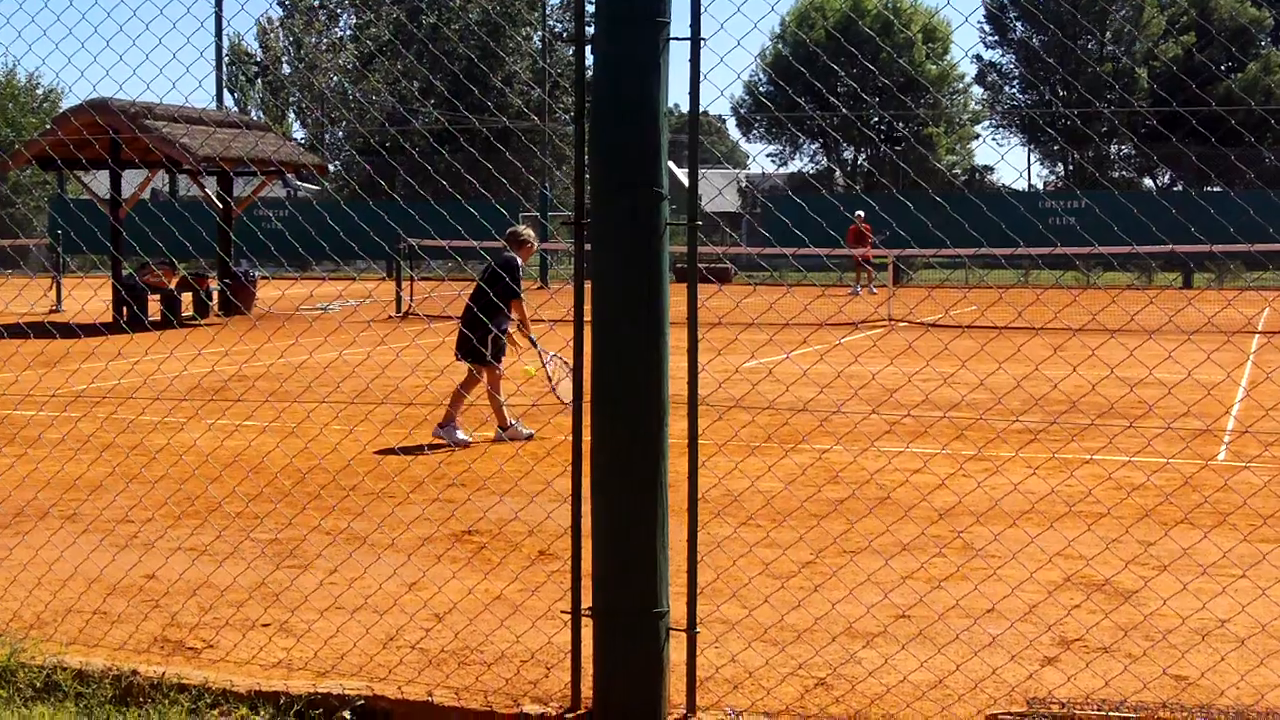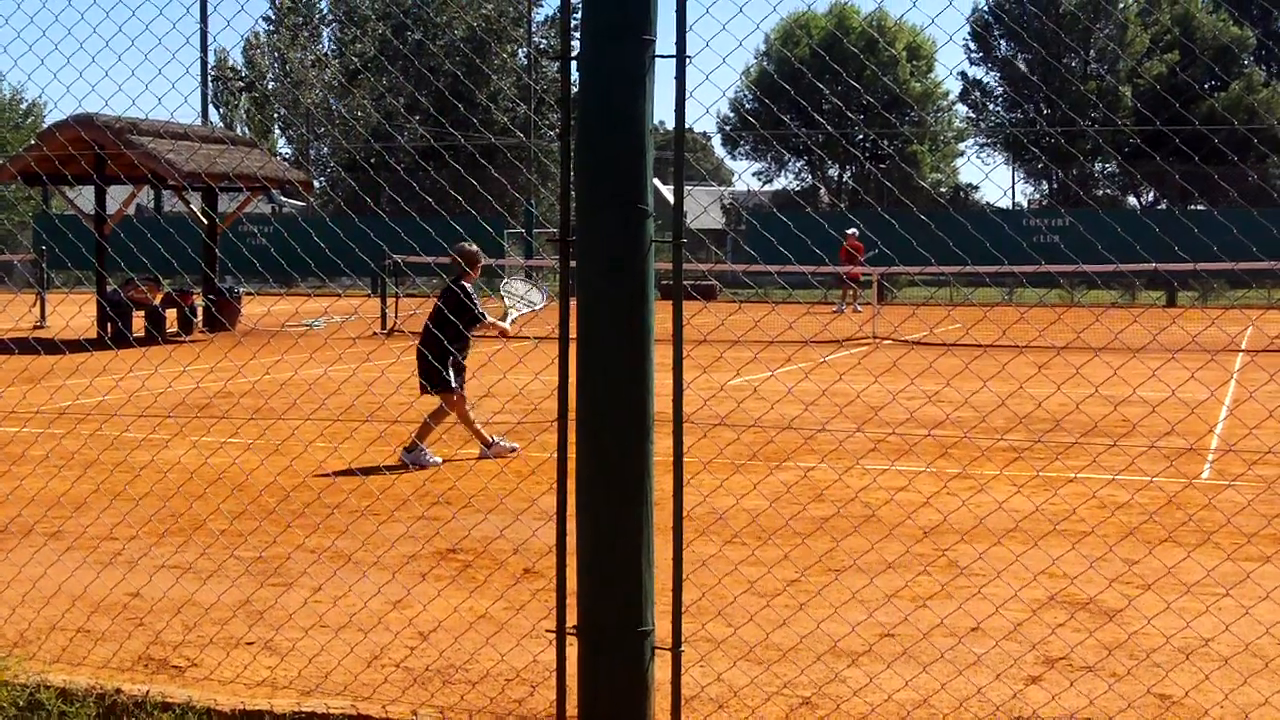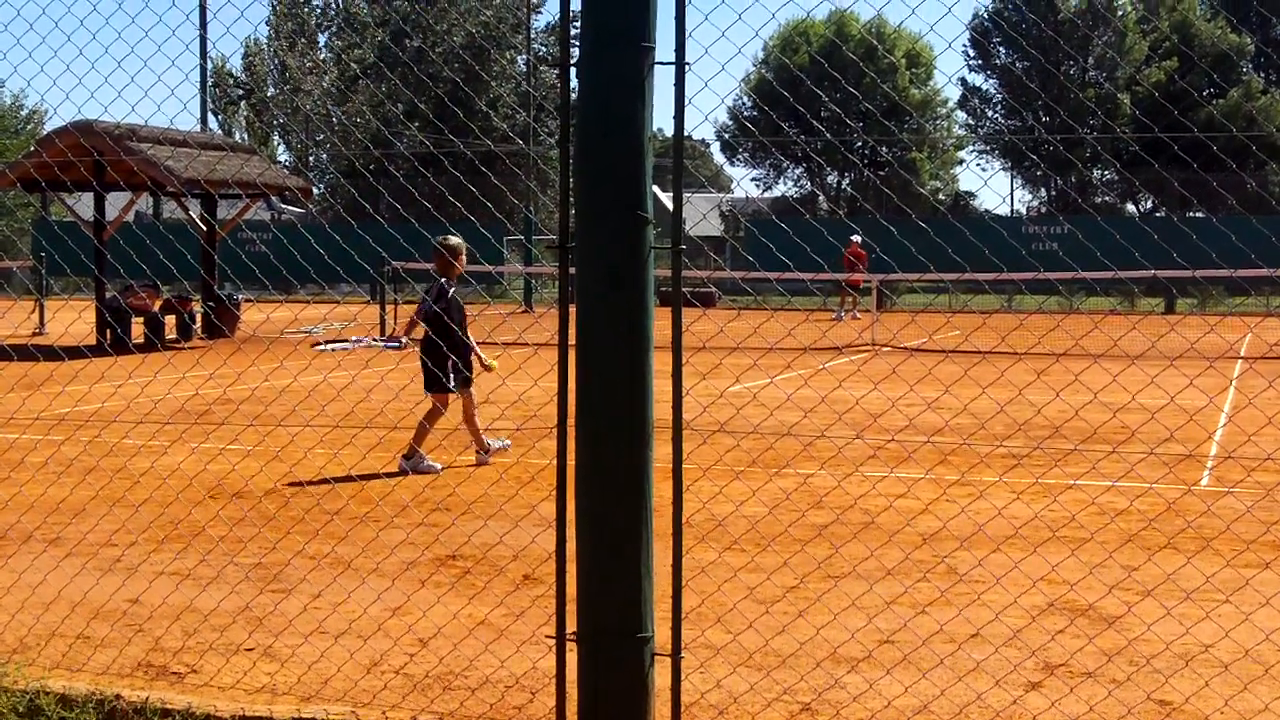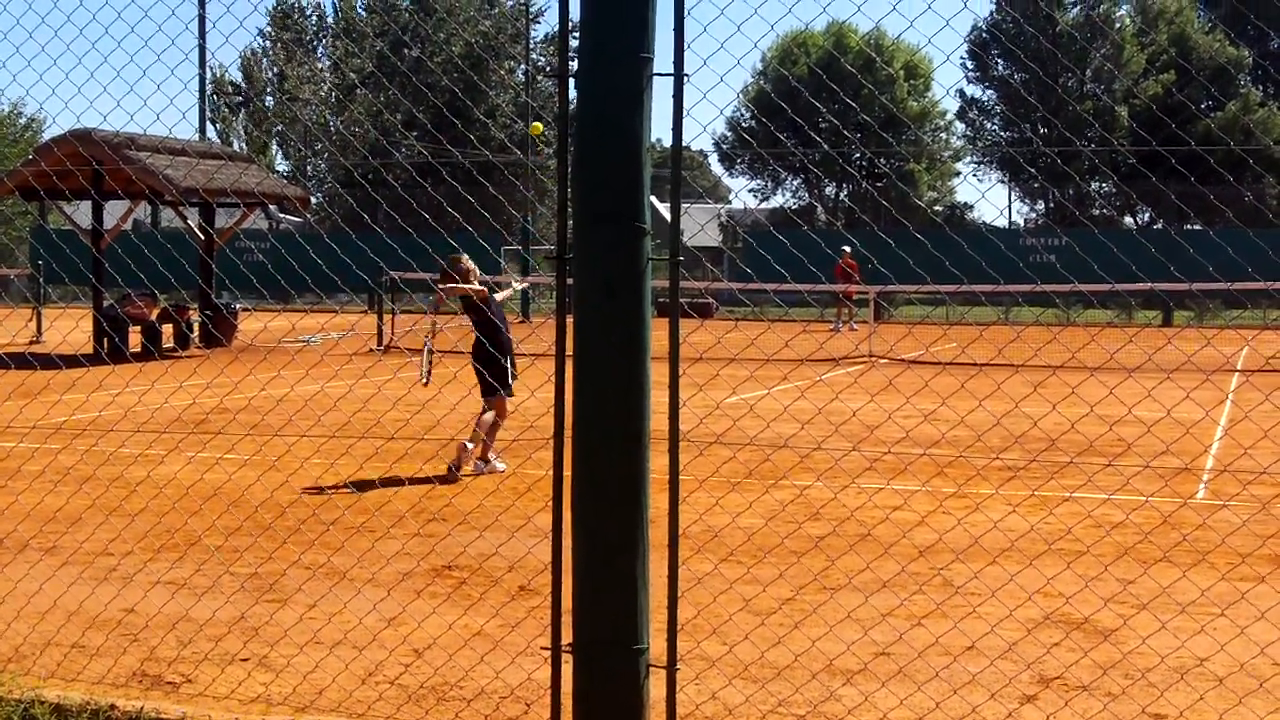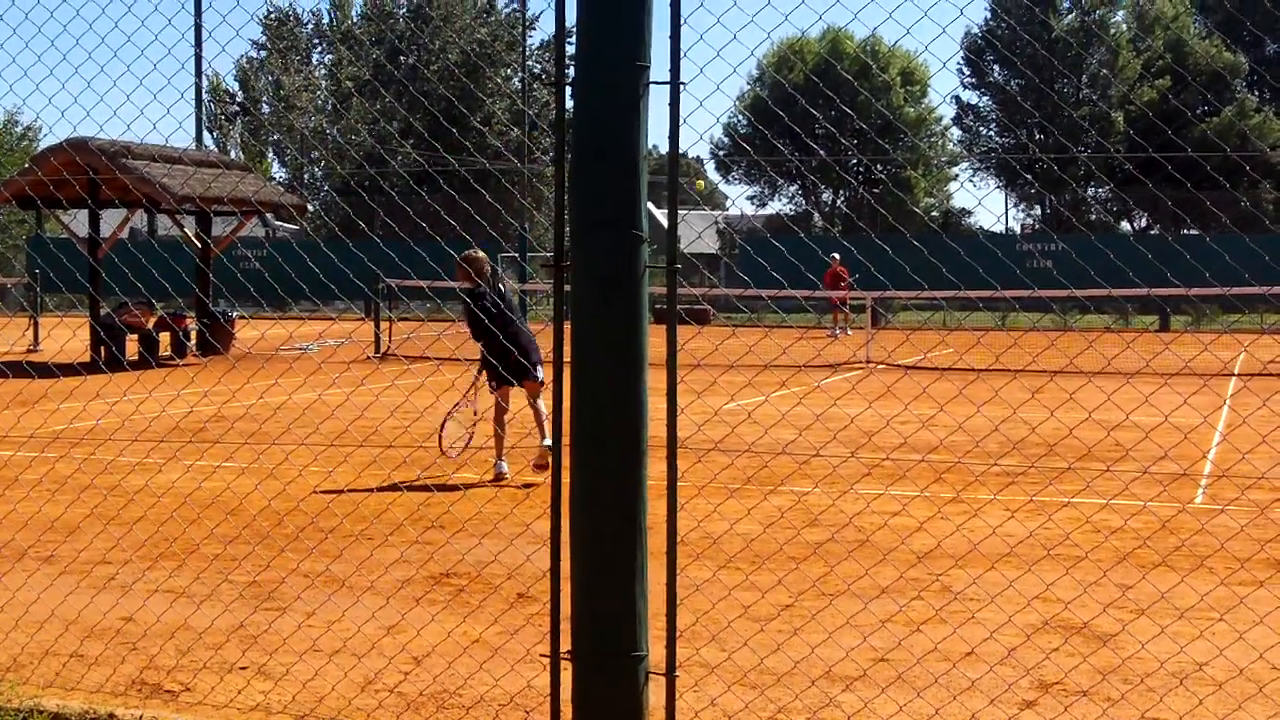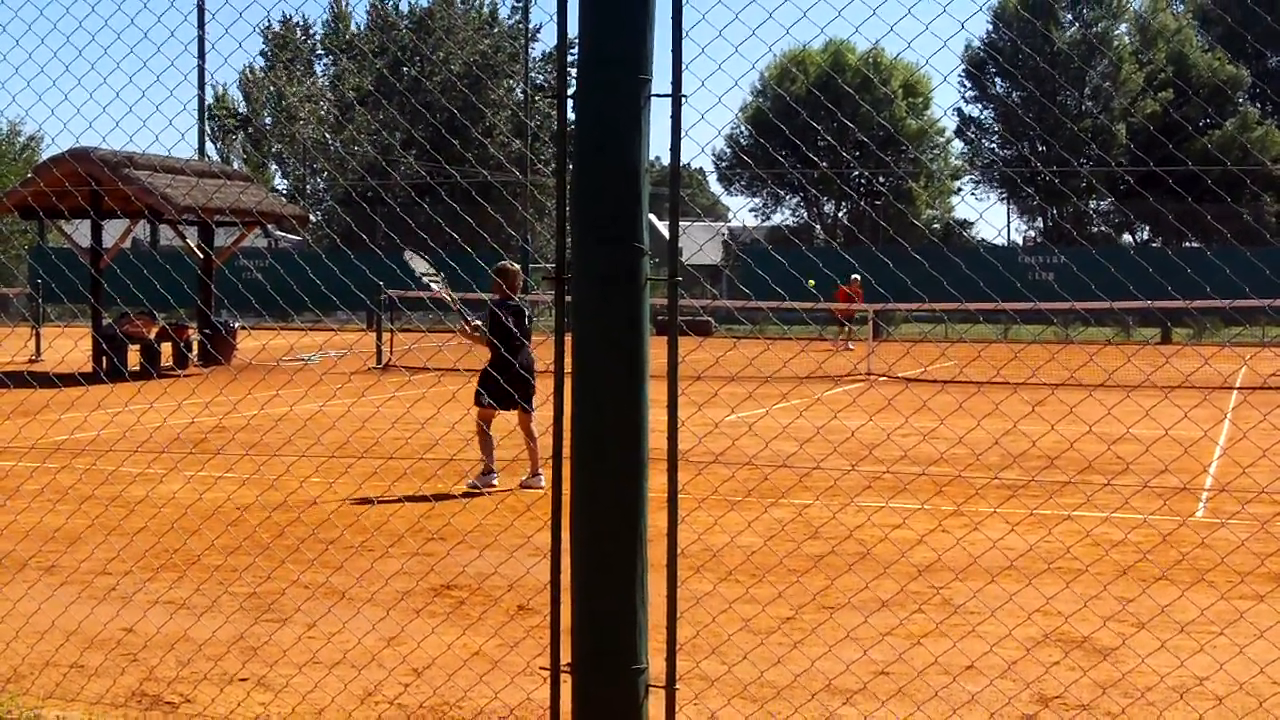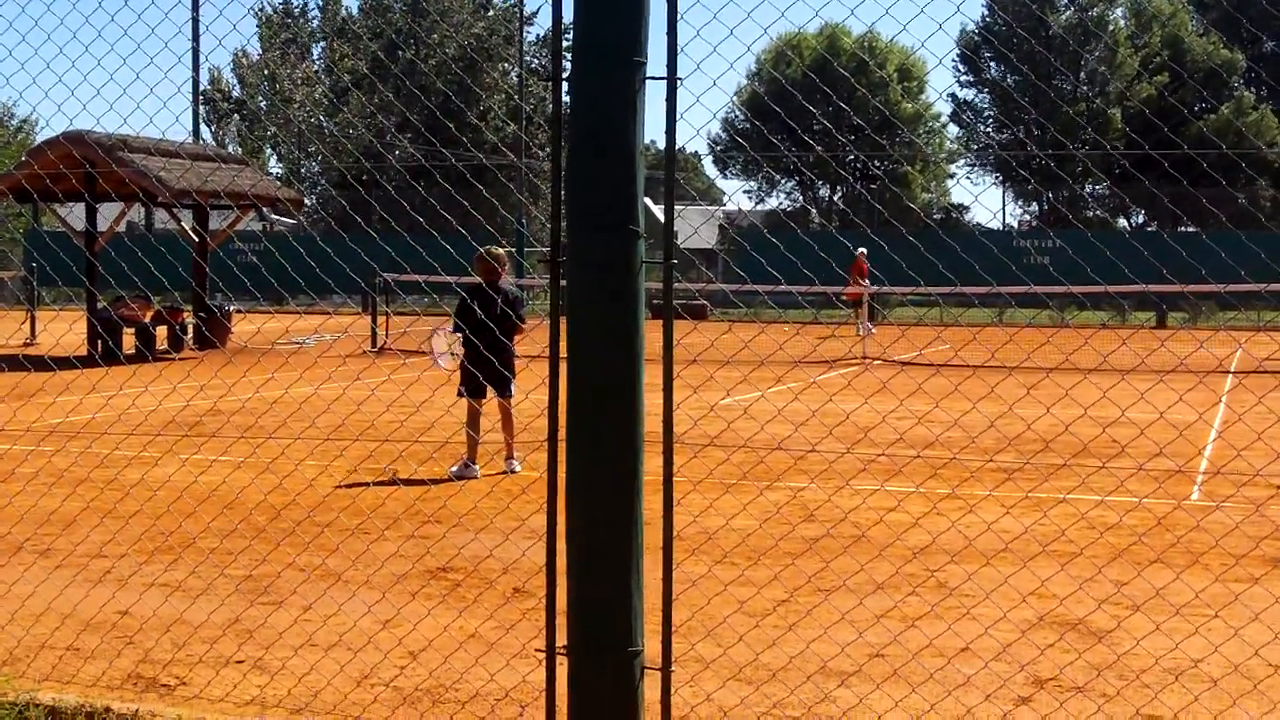
dt=0.5s
person 1, frame 1
left shoulder: (500, 261)
right shoulder: (513, 261)
right elbow: (515, 298)
left wrist: (507, 330)
right wrist: (525, 325)
left hip: (482, 324)
right hip: (484, 326)
left knee: (494, 375)
right knee: (484, 376)
left ankle: (506, 426)
right ankle: (447, 425)
person 1, frame 2
left shoulder: (455, 288)
right shoulder: (463, 289)
right elbow: (481, 321)
left wrist: (494, 328)
right wrist: (505, 328)
left hip: (442, 354)
right hip: (440, 354)
left knee: (459, 401)
right knee: (449, 403)
left ankle: (489, 444)
right ankle: (413, 449)
person 1, frame 3
left shoulder: (451, 287)
right shoulder: (442, 285)
left elbow: (461, 330)
right elbow: (420, 313)
left wrist: (480, 355)
right wrist: (404, 335)
left hip: (455, 355)
right hip: (441, 355)
left knee: (468, 400)
right knee: (440, 405)
left ankle: (484, 448)
right ankle: (411, 456)
person 1, frame 4
left shoulder: (468, 297)
right shoulder: (473, 295)
left elbow: (494, 299)
right elbow: (483, 292)
left wrist: (513, 288)
right wrist: (454, 288)
left hip: (485, 355)
right hip: (498, 355)
left knee: (498, 407)
right knee: (495, 406)
left ankle: (485, 457)
right ankle: (470, 445)
person 1, frame 5
left shoulder: (470, 299)
right shoulder: (498, 284)
left elbow: (478, 337)
left hip: (496, 354)
right hip: (524, 349)
left knee: (501, 407)
right knee: (535, 399)
left ankle: (500, 463)
right ankle: (545, 441)
person 1, frame 6
left shoulder: (497, 307)
right shoulder: (524, 308)
left elbow: (488, 340)
left wrist: (469, 332)
right wrist: (481, 326)
left hip: (500, 371)
right hip: (524, 368)
left knee: (484, 420)
right knee: (526, 422)
left ankle: (489, 472)
right ankle: (535, 474)
person 1, frame 7
left shoulder: (470, 294)
right shoulder: (512, 294)
left elbow: (460, 329)
right elbow: (519, 328)
left hip: (475, 358)
right hip: (503, 358)
left knee: (473, 410)
right knee: (505, 408)
left ankle: (471, 463)
right ankle: (511, 459)
